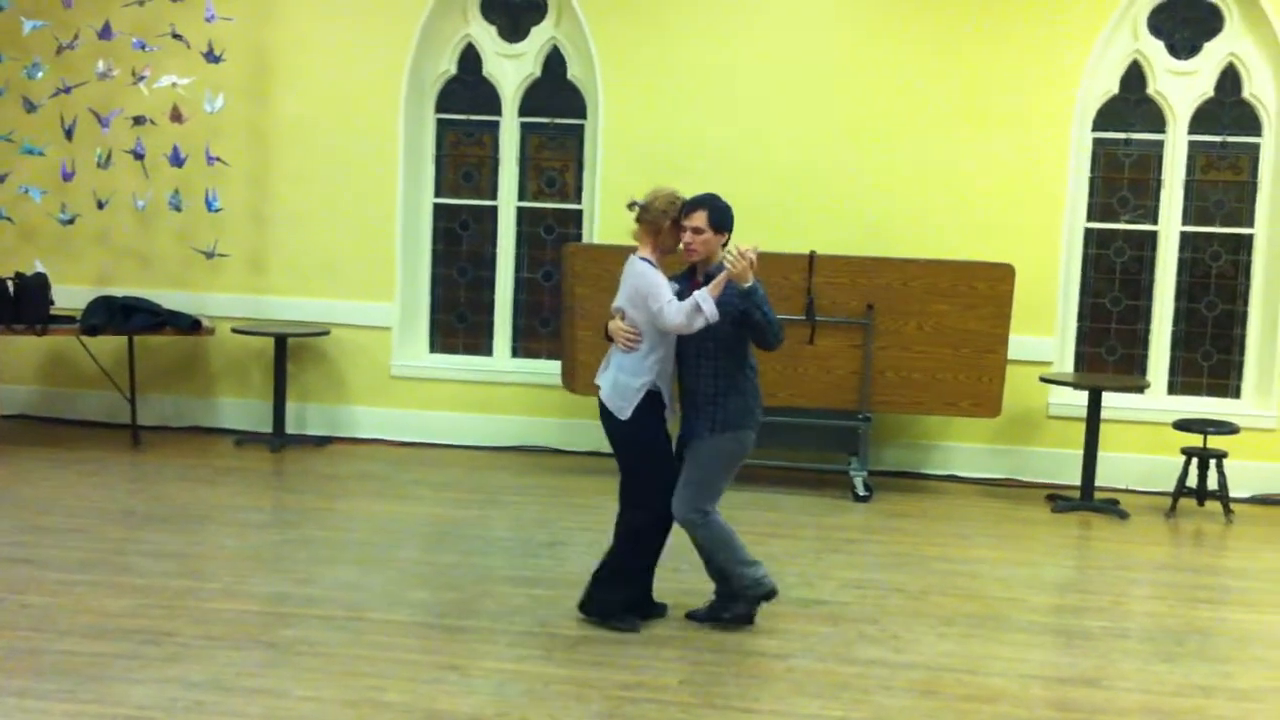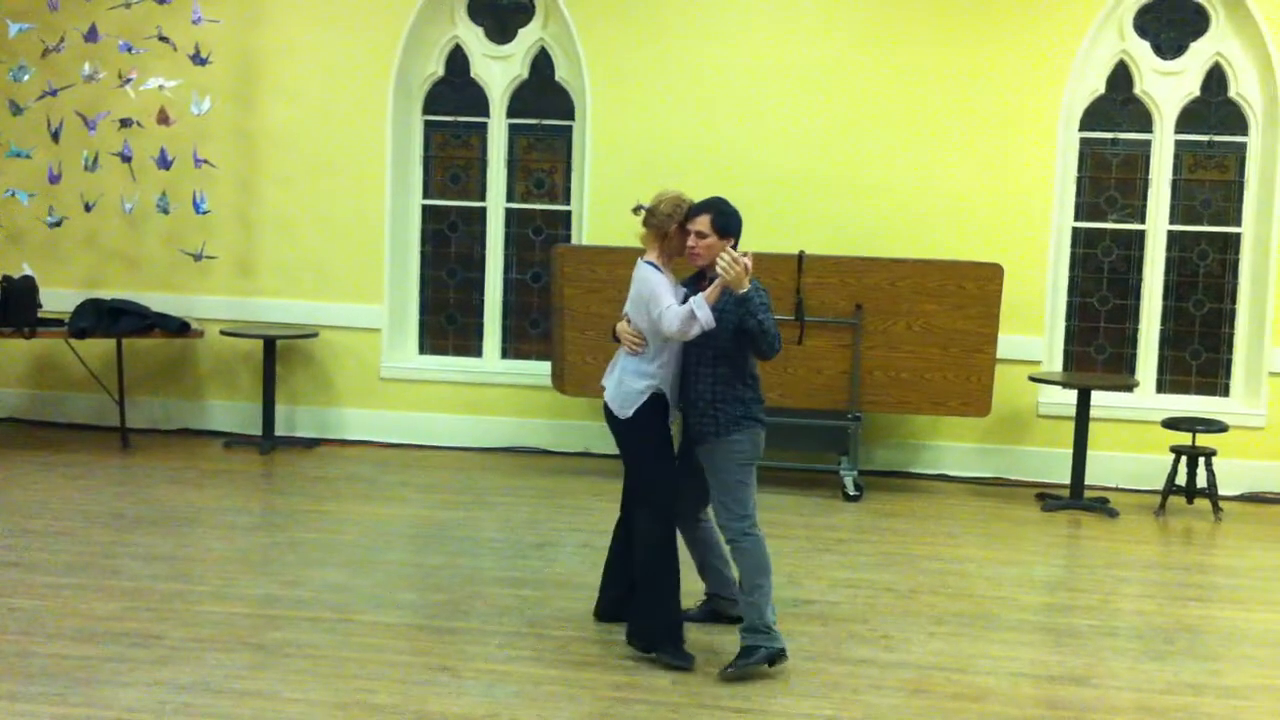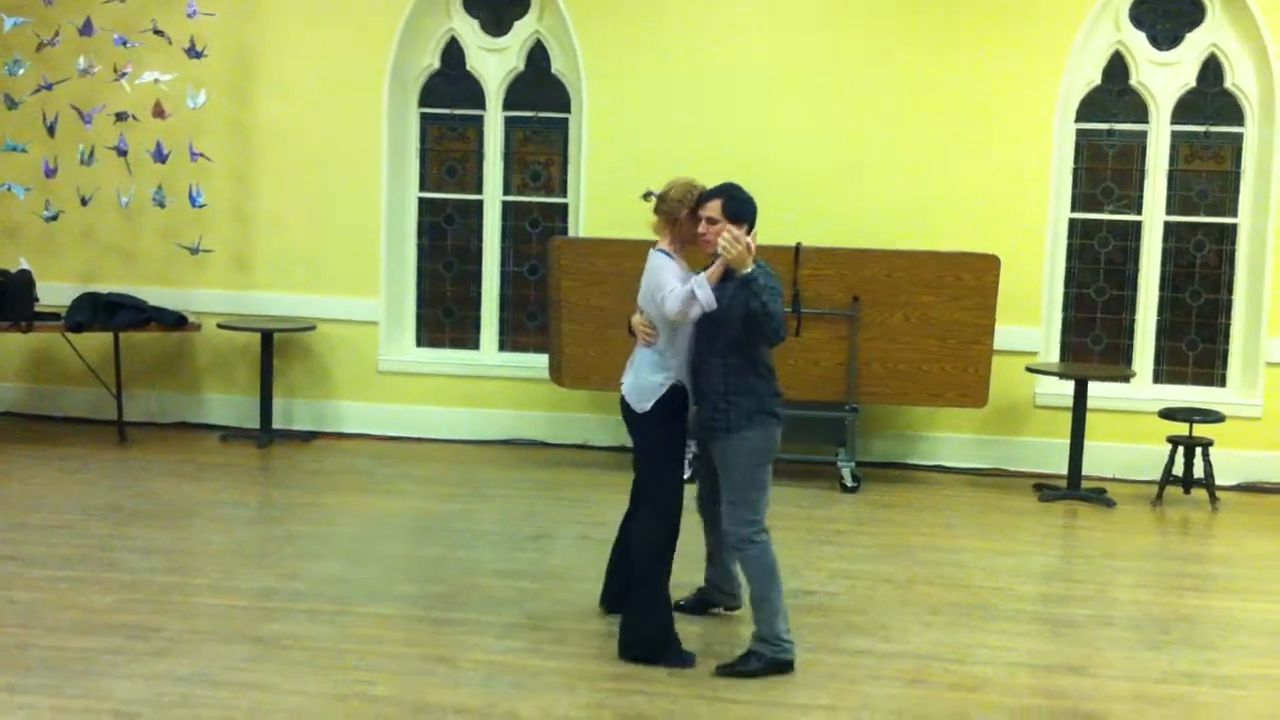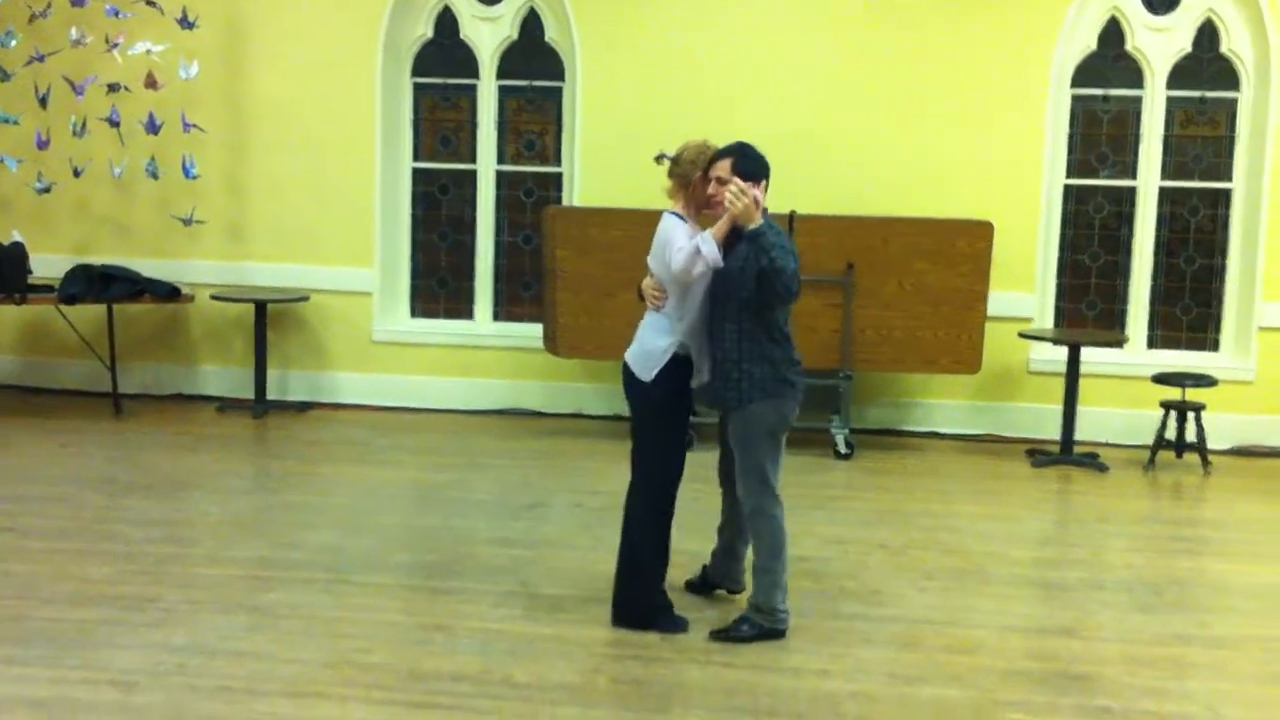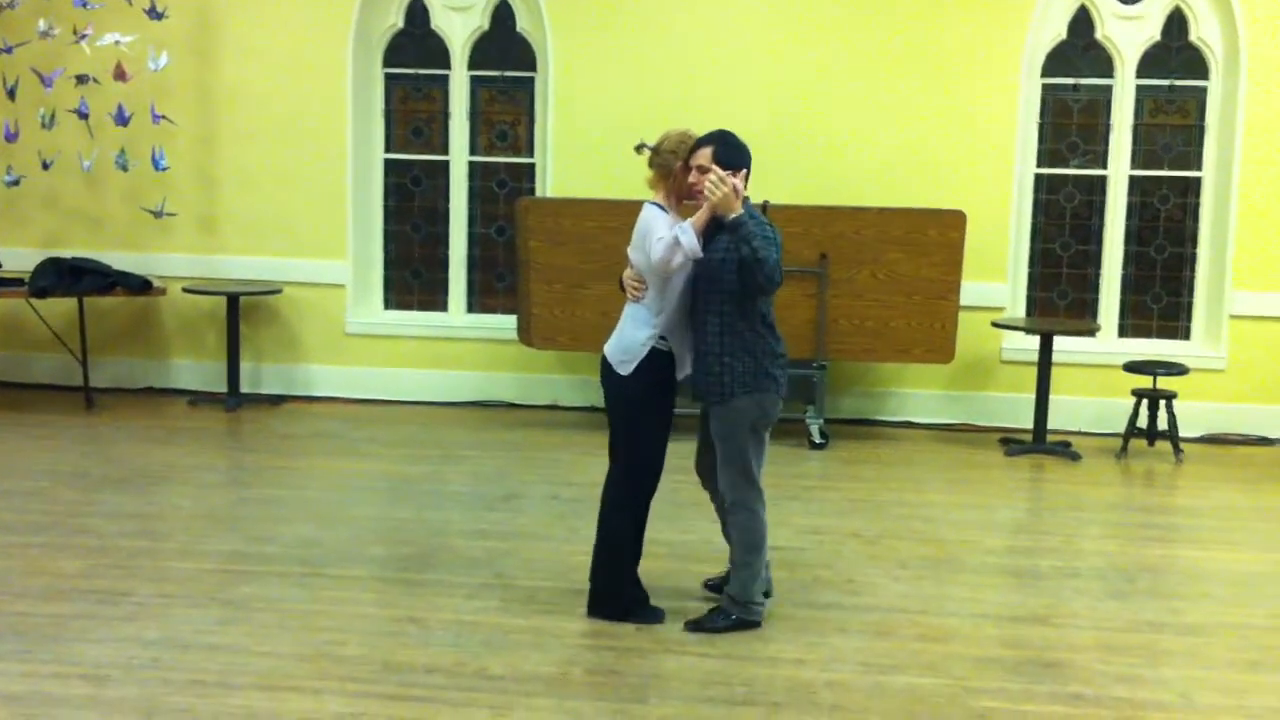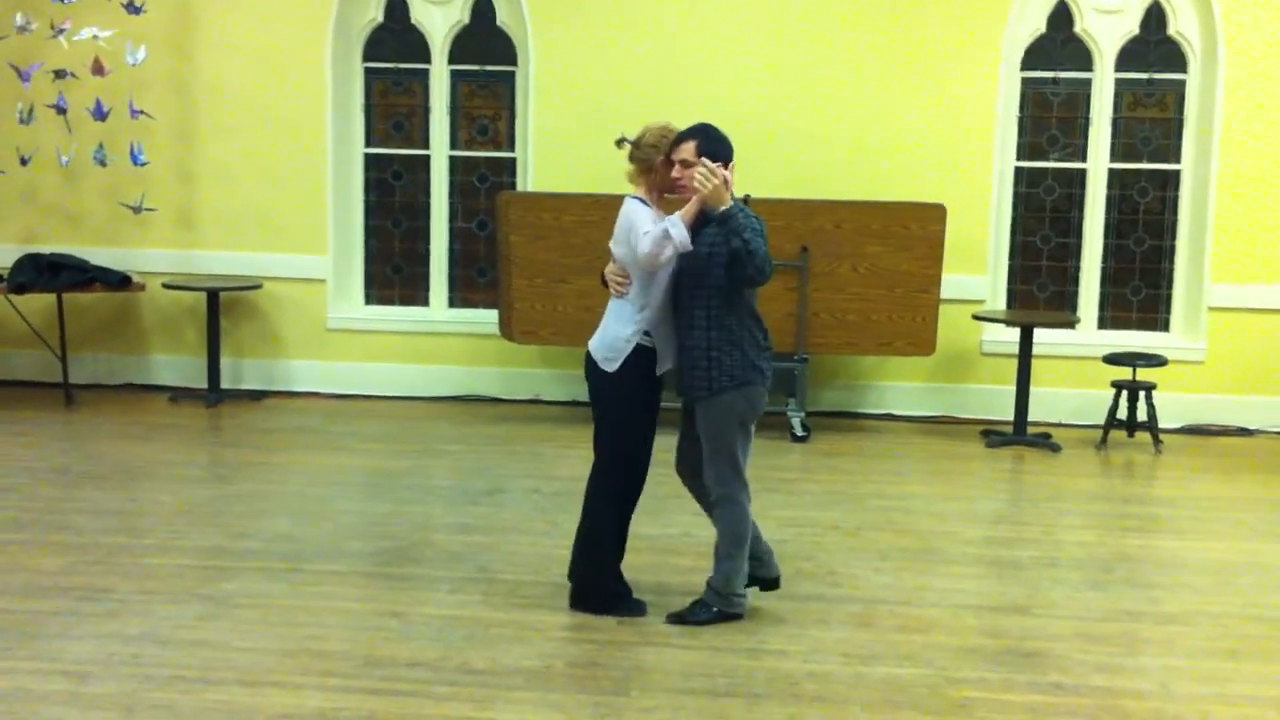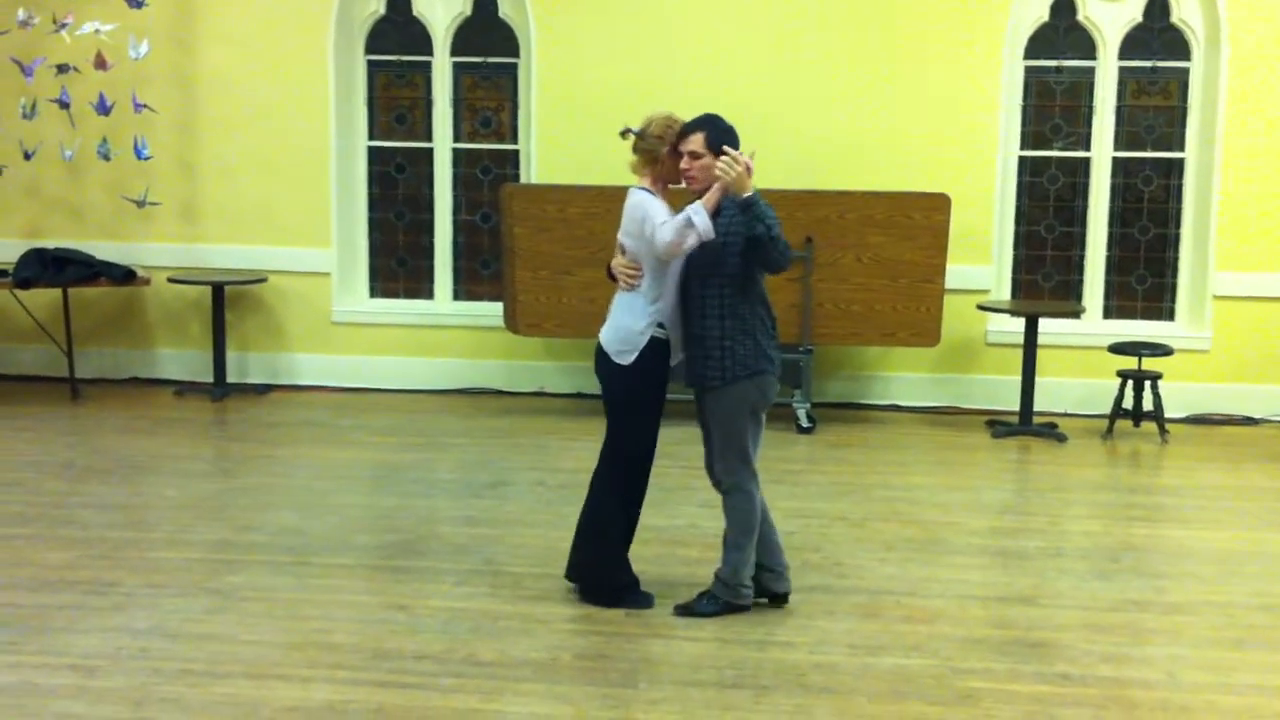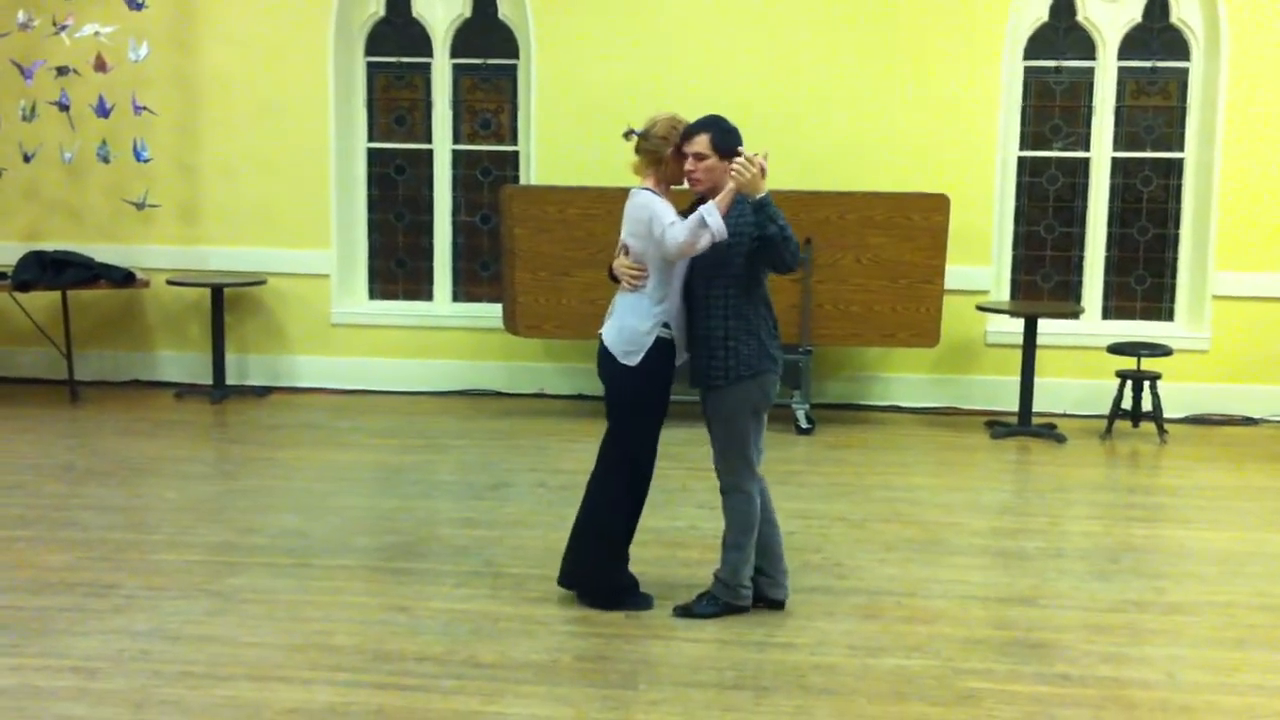
dt=0.3s
person 1, frame 1
left shoulder: (738, 288)
right shoulder: (678, 286)
left elbow: (771, 340)
right elbow: (642, 320)
left wrist: (747, 285)
right wrist: (615, 326)
left hip: (729, 419)
right hip: (697, 417)
left knee: (690, 509)
right knee: (697, 509)
left ankle: (753, 582)
right ankle: (733, 597)
person 1, frame 2
left shoulder: (745, 292)
right shoulder: (688, 288)
left elbow: (768, 348)
right elbow: (650, 324)
left wrist: (743, 291)
right wrist: (624, 328)
left hip: (734, 427)
right hip: (697, 425)
left knee: (739, 526)
right knee: (688, 513)
left ankle: (764, 638)
right ankle: (725, 600)
person 1, frame 3
left shoulder: (757, 278)
left elbow: (774, 332)
left wrist: (745, 270)
right wrist: (640, 320)
left hip: (749, 422)
right hip: (715, 418)
left knee: (746, 530)
right knee: (711, 507)
left ankle: (774, 646)
right ankle: (720, 589)
person 1, frame 4
left shoulder: (771, 240)
right shoulder: (727, 241)
left elbow: (786, 289)
left wrist: (754, 225)
right wrist: (651, 285)
left hip: (765, 389)
right hip: (739, 386)
left knee: (758, 497)
right knee: (734, 485)
left ankle: (769, 613)
right ankle: (725, 570)
person 1, frame 5
left shoulder: (754, 229)
right shoulder: (707, 231)
left elbow: (768, 280)
left wrist: (734, 215)
right wrist: (633, 276)
left hip: (748, 381)
right hip: (721, 379)
left knee: (740, 489)
right knee: (713, 476)
left ankle: (744, 603)
right ankle: (751, 574)
person 1, frame 6
left shoulder: (738, 222)
right shoulder: (690, 225)
left elbow: (758, 272)
left wrist: (724, 208)
right wrist: (615, 271)
left hip: (733, 375)
right hip: (701, 374)
left knee: (724, 485)
right knee: (694, 472)
left ankle: (726, 596)
right ankle: (758, 563)
person 1, frame 7
left shoulder: (746, 213)
left elbow: (778, 259)
left wrist: (745, 194)
right wrist: (621, 264)
left hip: (743, 365)
right hip: (709, 365)
left knee: (736, 476)
right knee: (726, 473)
left ankle: (734, 588)
right ankle: (771, 576)
person 1, frame 8
left shoulder: (748, 215)
right shoulder: (692, 217)
left elbow: (787, 261)
right elbow: (656, 266)
left wrist: (759, 197)
right wrist: (621, 264)
left hip: (746, 365)
right hip: (715, 366)
left knee: (737, 477)
right knee: (744, 475)
left ankle: (733, 589)
right ankle: (769, 583)
person 2, frame 1
left shoulder: (642, 268)
right shoulder: (646, 275)
right elbow: (677, 319)
right wrist: (724, 278)
left hip: (632, 398)
right hip: (633, 402)
left knee: (645, 500)
right knee: (655, 502)
left ankle: (631, 597)
right ankle: (605, 598)
person 2, frame 2
left shoulder: (654, 274)
right shoulder: (652, 278)
right elbow: (675, 325)
right wrist: (721, 285)
left hip: (640, 402)
right hip: (639, 405)
left knee: (641, 504)
right knee: (656, 512)
left ankle: (618, 600)
right ankle: (655, 630)
person 2, frame 3
left shoulder: (670, 263)
right shoulder: (663, 265)
right elbow: (679, 308)
right wrist: (722, 265)
left hip: (658, 397)
right hip: (656, 399)
left knee: (650, 500)
right knee: (660, 511)
left ankle: (621, 592)
right ankle: (647, 636)
person 2, frame 4
left shoulder: (685, 225)
right shoulder: (675, 227)
right elbow: (687, 266)
right wrist: (730, 219)
left hip: (671, 367)
right hip: (656, 369)
left knee: (661, 479)
right knee: (653, 482)
left ankle: (641, 590)
right ankle: (640, 605)
person 2, frame 5
left shoulder: (667, 216)
right shoulder: (656, 218)
right elbow: (665, 258)
right wrist: (710, 209)
left hip: (653, 362)
right hip: (636, 365)
left knee: (642, 474)
right knee: (631, 476)
left ankle: (616, 585)
right ankle: (615, 596)
person 2, frame 6
left shoulder: (646, 211)
right shoulder: (638, 214)
right elbow: (653, 252)
right wrist: (699, 200)
left hip: (637, 358)
right hip: (623, 361)
left knee: (624, 470)
right knee: (616, 472)
left ankle: (593, 575)
right ankle: (598, 589)
person 2, frame 7
left shoulder: (647, 202)
right shoulder: (645, 205)
right elbow: (672, 241)
right wrist: (720, 189)
left hip: (639, 349)
right hip: (635, 352)
left knee: (624, 462)
right knee: (626, 464)
left ankle: (591, 567)
right ankle: (606, 581)
person 2, frame 8
left shoulder: (645, 201)
right shoulder: (651, 206)
right elbow: (682, 241)
right wrist: (731, 188)
left hip: (632, 348)
right hip: (640, 353)
left knee: (620, 461)
right knee: (629, 466)
left ankle: (586, 570)
right ankle: (605, 584)
